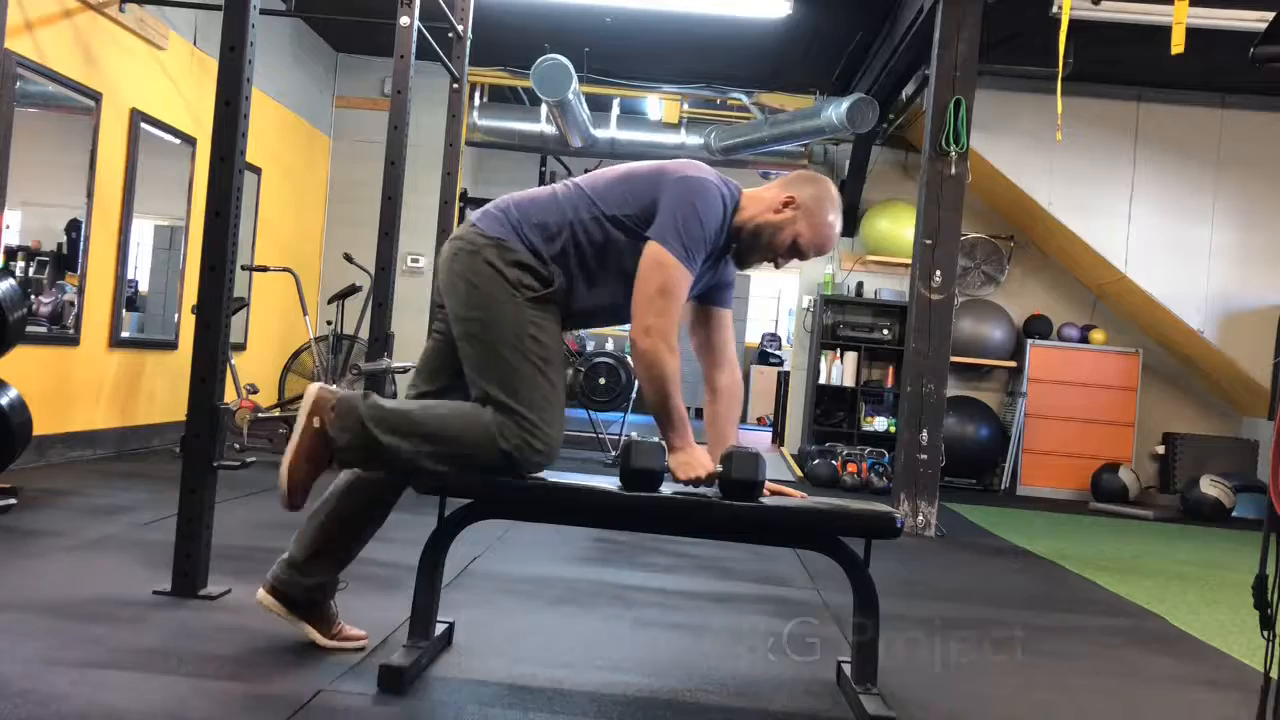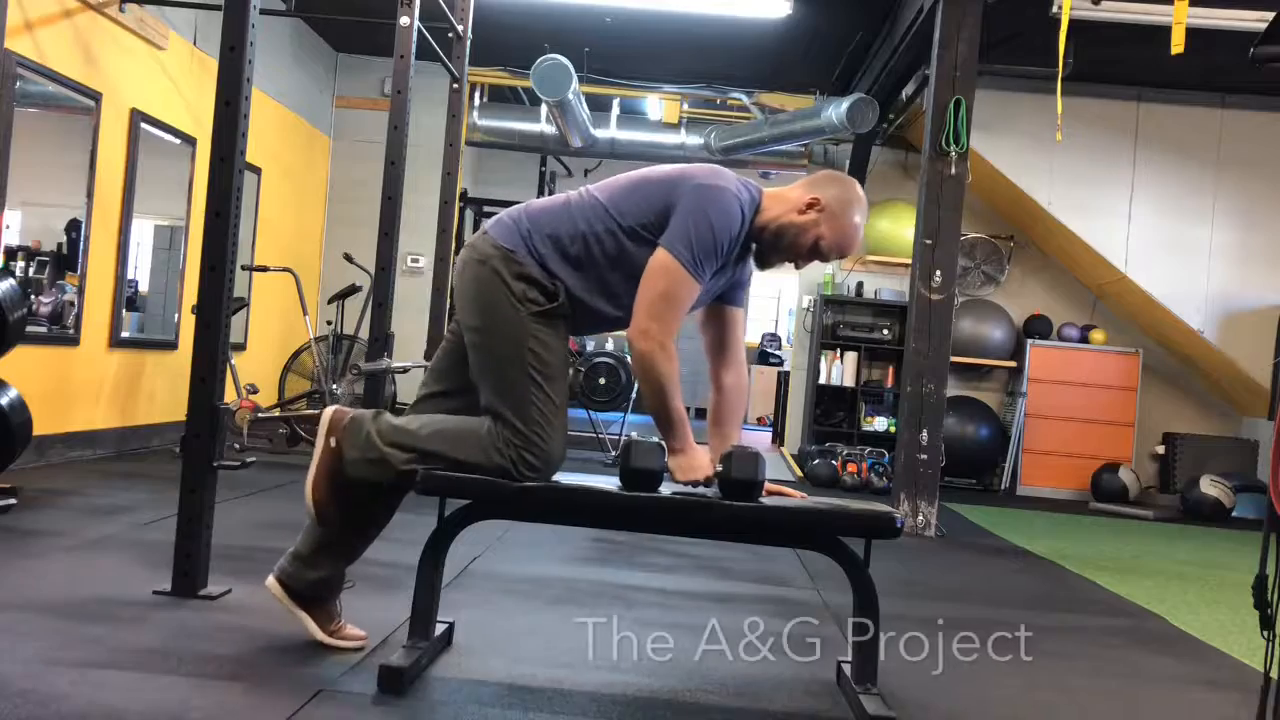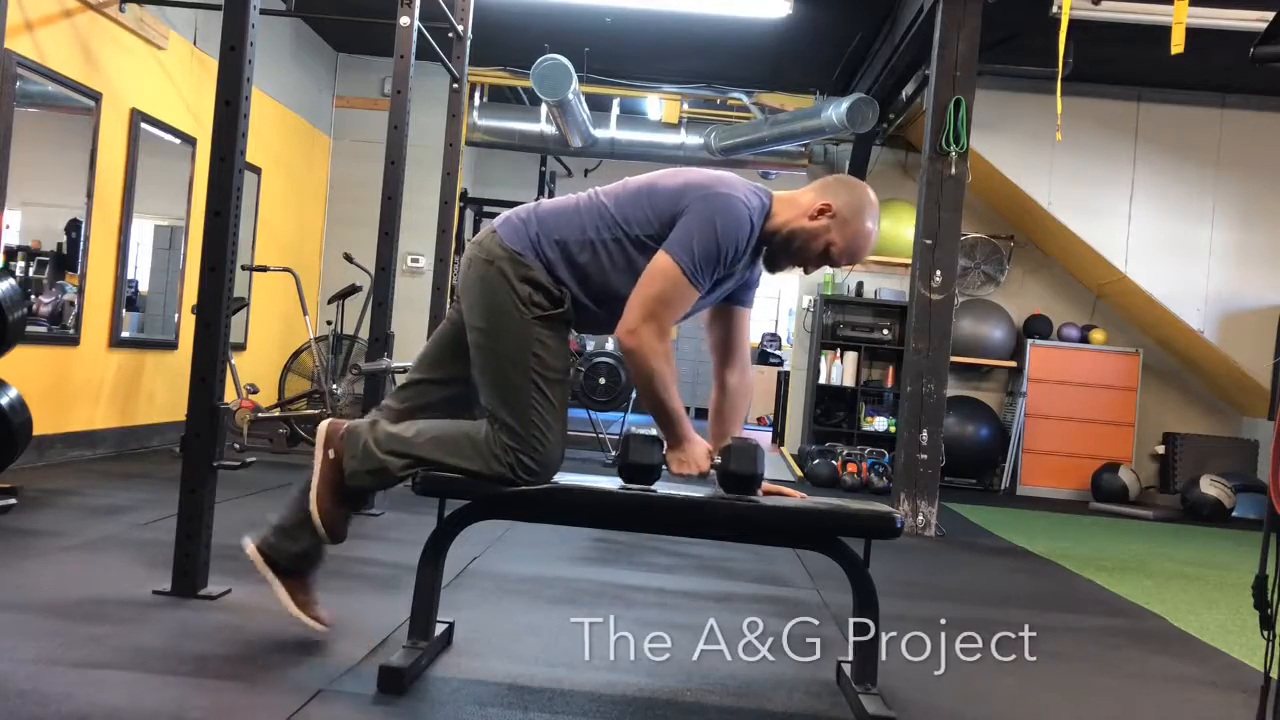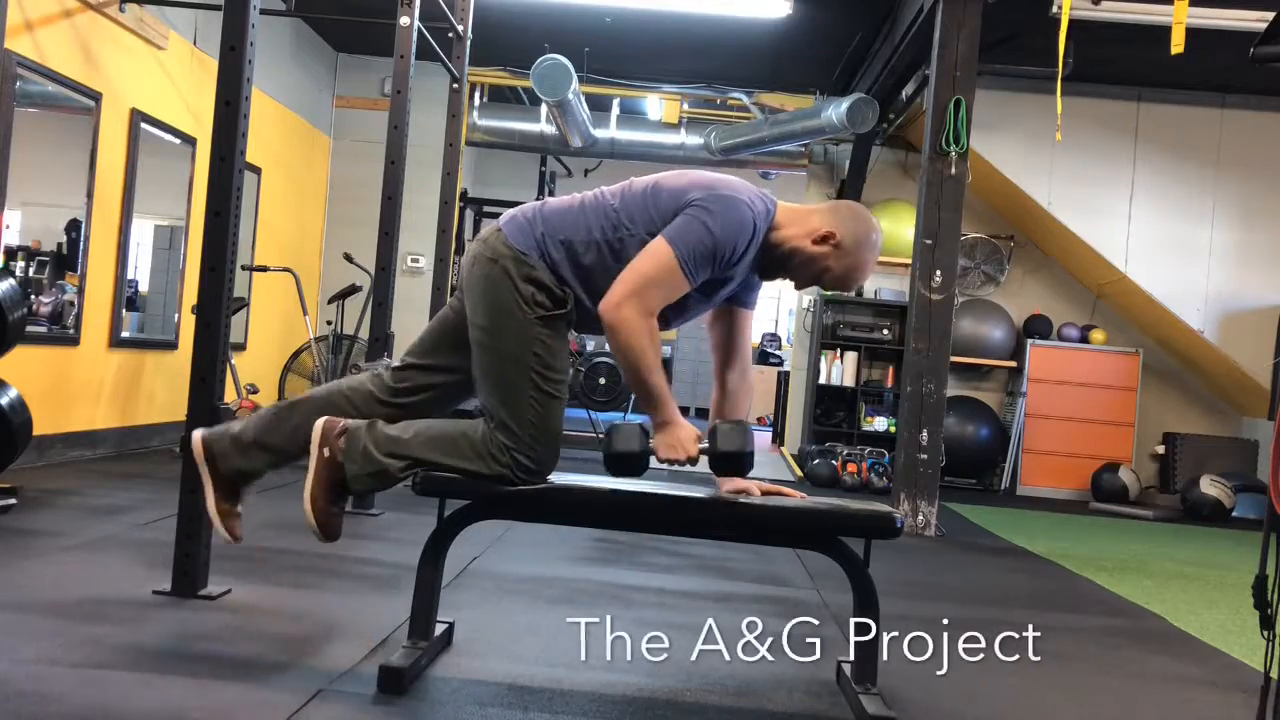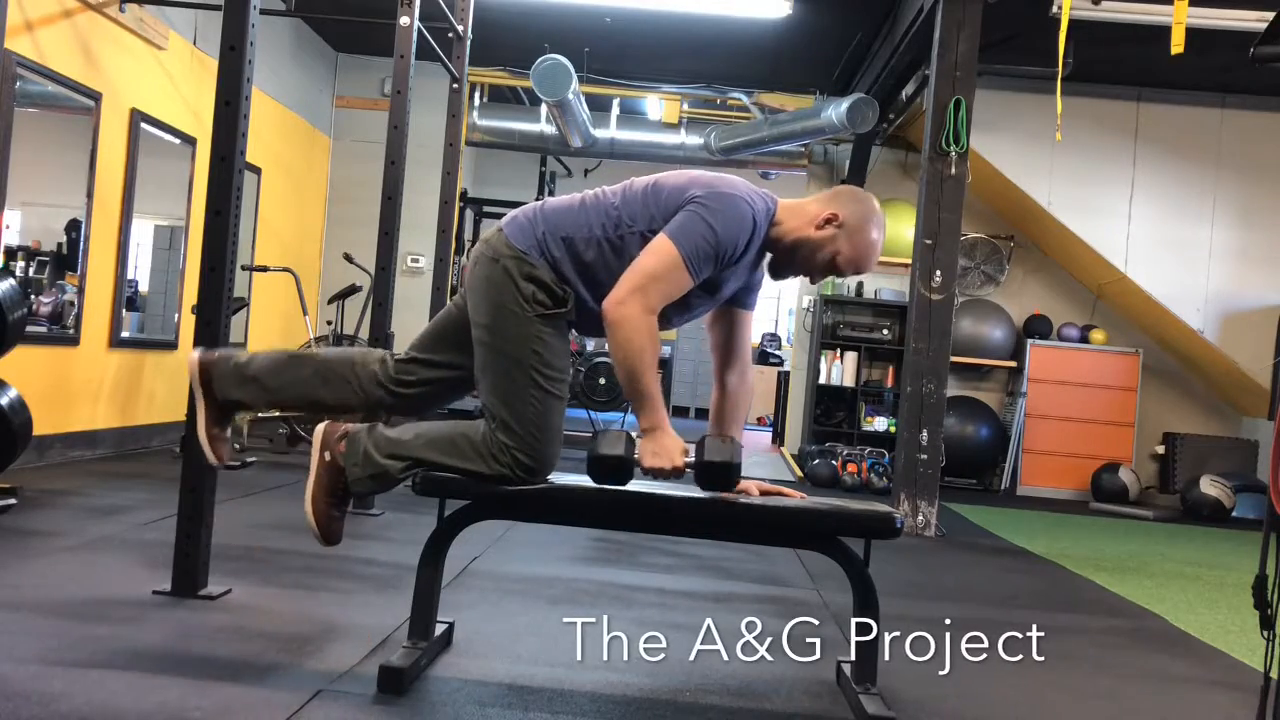
dt=0.3s
person 1, frame 1
left shoulder: (719, 248)
right shoulder: (702, 198)
left elbow: (722, 368)
right elbow: (651, 334)
left wrist: (722, 466)
right wrist: (682, 447)
left hip: (480, 264)
right hip: (499, 259)
left knee: (419, 433)
right knee: (525, 437)
left ankle: (298, 584)
right ankle: (341, 423)
person 1, frame 2
left shoulder: (740, 243)
right shoulder: (719, 206)
left elbow: (729, 366)
right elbow: (649, 335)
left wrist: (725, 464)
right wrist: (682, 447)
left hip: (503, 275)
right hip: (513, 270)
left knee: (425, 429)
right knee: (529, 452)
left ankle: (307, 579)
right ankle: (357, 436)
person 1, frame 3
left shoulder: (749, 243)
right shoulder: (728, 213)
left elbow: (733, 367)
right elbow: (638, 332)
right wrist: (681, 440)
left hip: (505, 271)
right hip: (519, 272)
left knee: (414, 415)
right knee: (528, 456)
left ankle: (287, 548)
right ankle: (353, 447)
person 1, frame 4
left shoulder: (751, 250)
right shoulder: (732, 219)
left elbow: (734, 369)
right elbow: (623, 309)
left wrist: (730, 470)
right wrist: (667, 423)
left hip: (512, 272)
right hip: (521, 268)
left knee: (401, 392)
right knee: (524, 453)
left ankle: (231, 451)
right ankle: (350, 451)
person 1, frame 5
left shoulder: (752, 252)
right shoulder: (733, 216)
left elbow: (733, 369)
right elbow: (627, 308)
right wrist: (655, 430)
left hip: (519, 273)
right hip: (526, 268)
left knee: (399, 382)
right knee: (525, 454)
left ankle: (227, 377)
right ankle: (353, 455)
